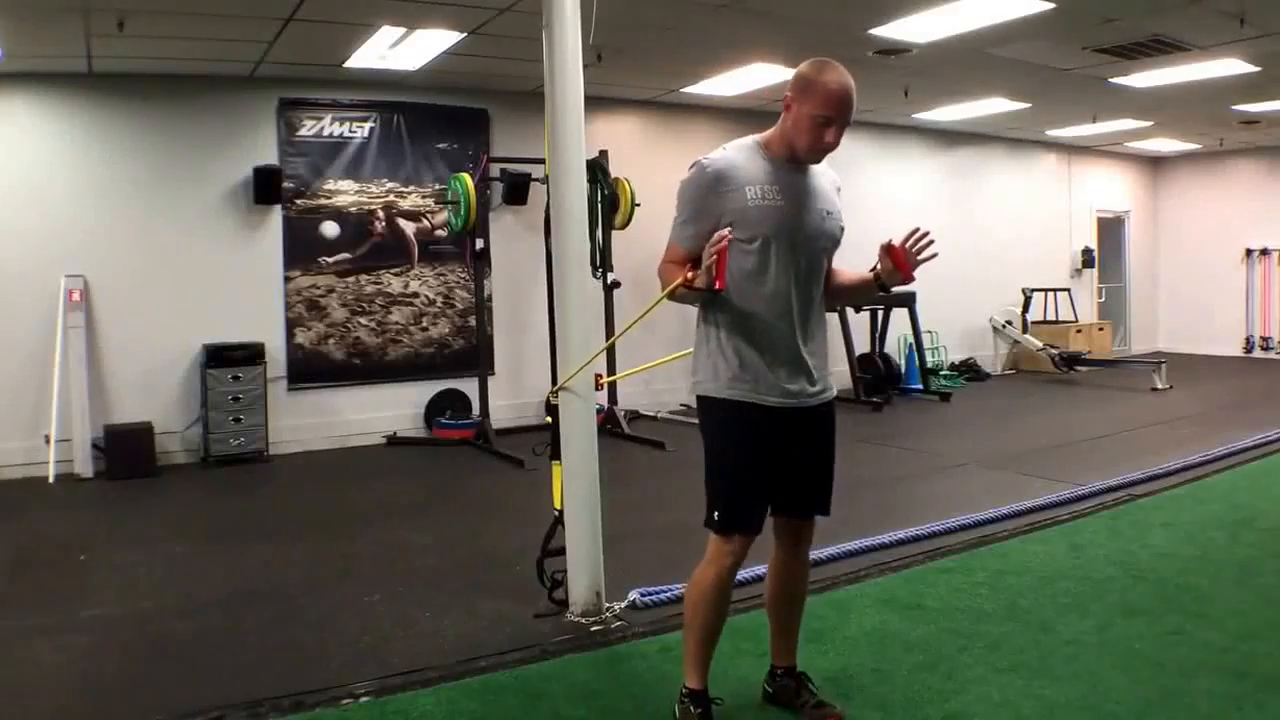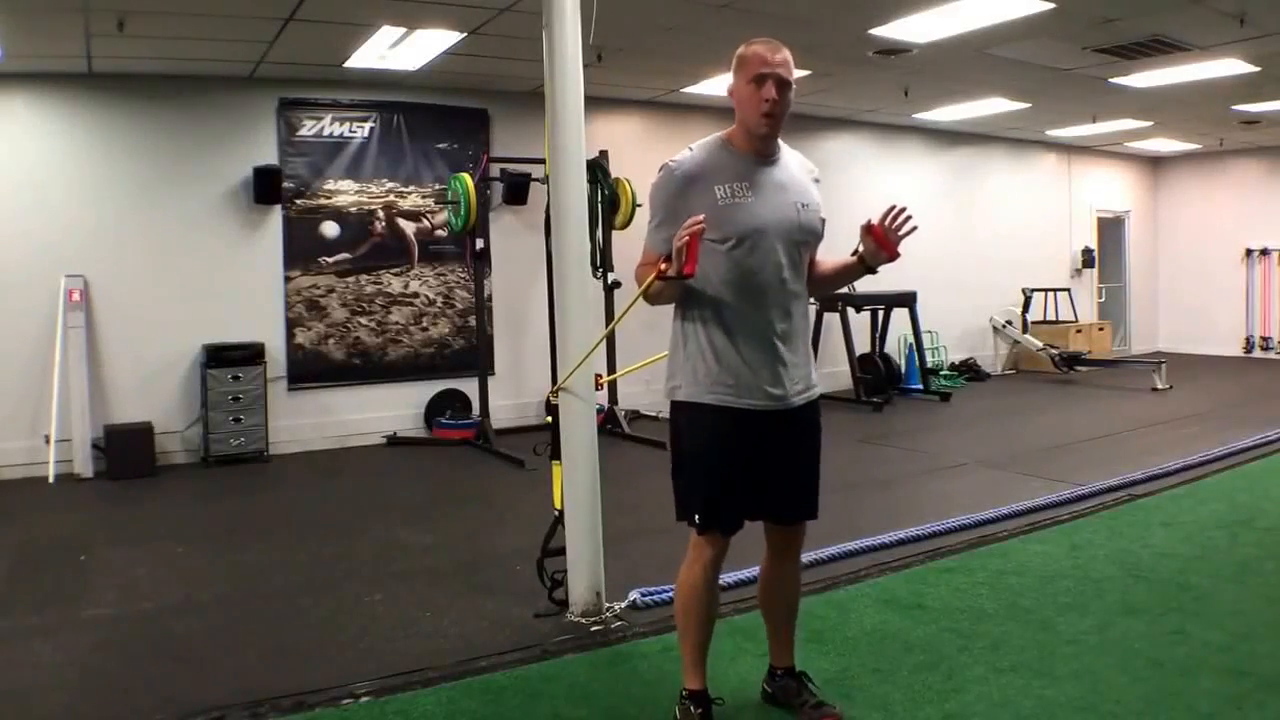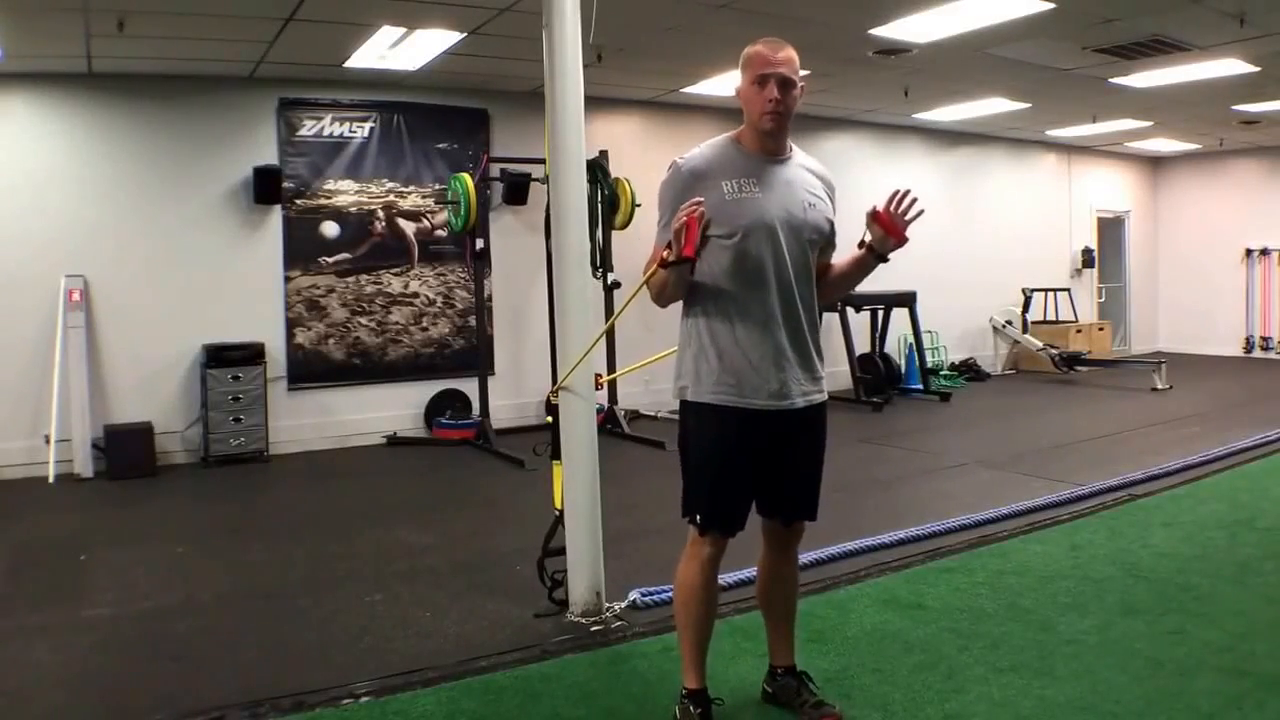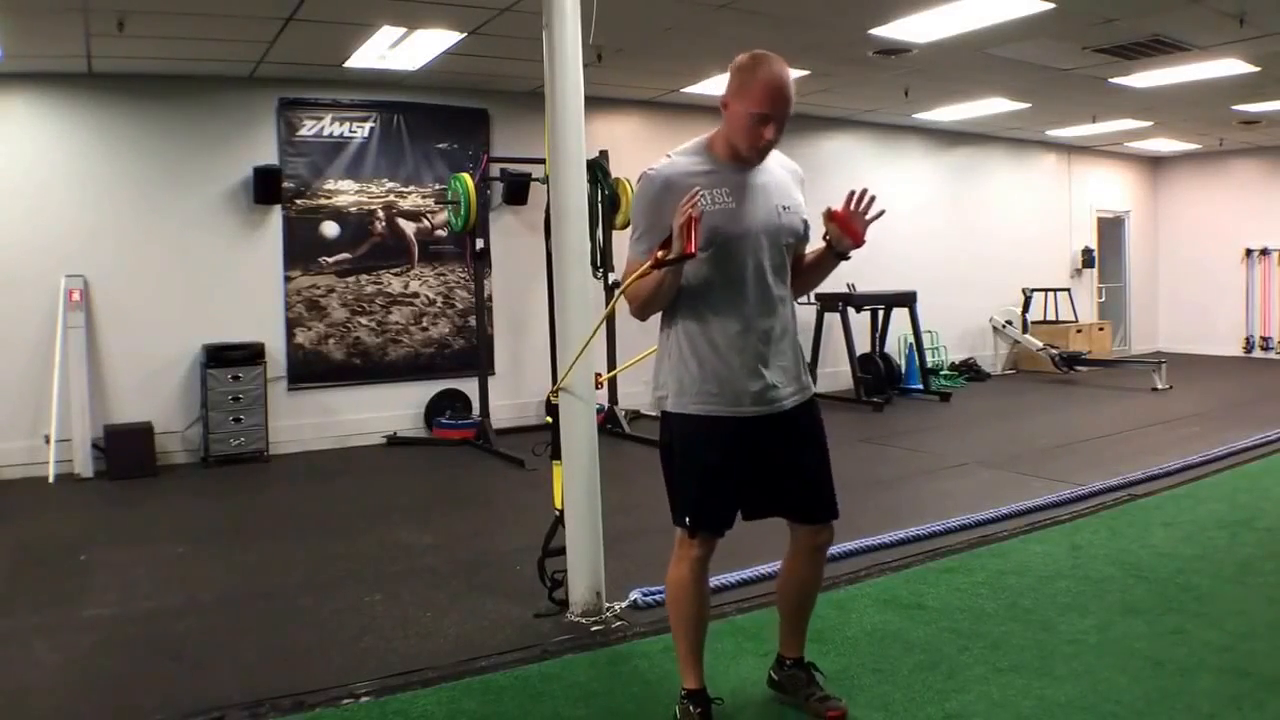
dt=0.7s
person 1, frame 1
left shoulder: (828, 186)
right shoulder: (719, 173)
right elbow: (671, 272)
left wrist: (879, 279)
right wrist: (700, 280)
left hip: (810, 391)
right hip: (738, 391)
left knee: (797, 536)
right knee: (731, 543)
person 1, frame 2
left shoulder: (804, 175)
right shoulder: (688, 173)
right elbow: (649, 282)
left wrist: (863, 261)
right wrist: (676, 270)
left hip: (793, 392)
right hip: (714, 395)
left knee: (787, 538)
right knee: (710, 543)
person 1, frame 3
left shoulder: (817, 179)
right shoulder: (696, 171)
right elbow: (660, 292)
left wrist: (874, 251)
right wrist: (677, 254)
left hip: (800, 392)
right hip: (720, 394)
left knee: (786, 535)
right knee: (709, 538)
person 1, frame 4
left shoulder: (789, 176)
right shoulder: (668, 180)
right elbow: (638, 302)
left wrist: (836, 249)
right wrist: (674, 254)
left hip: (787, 393)
right hip: (701, 401)
left knee: (814, 531)
right knee: (696, 544)
left ankle: (792, 664)
